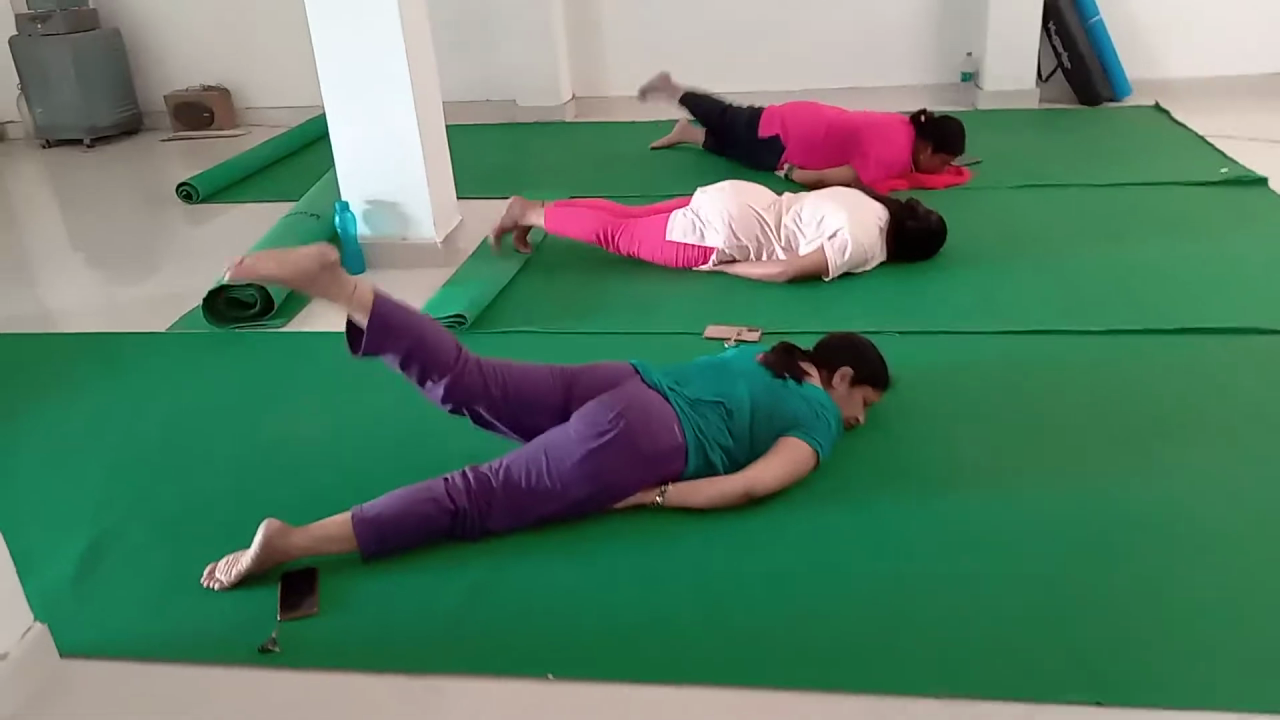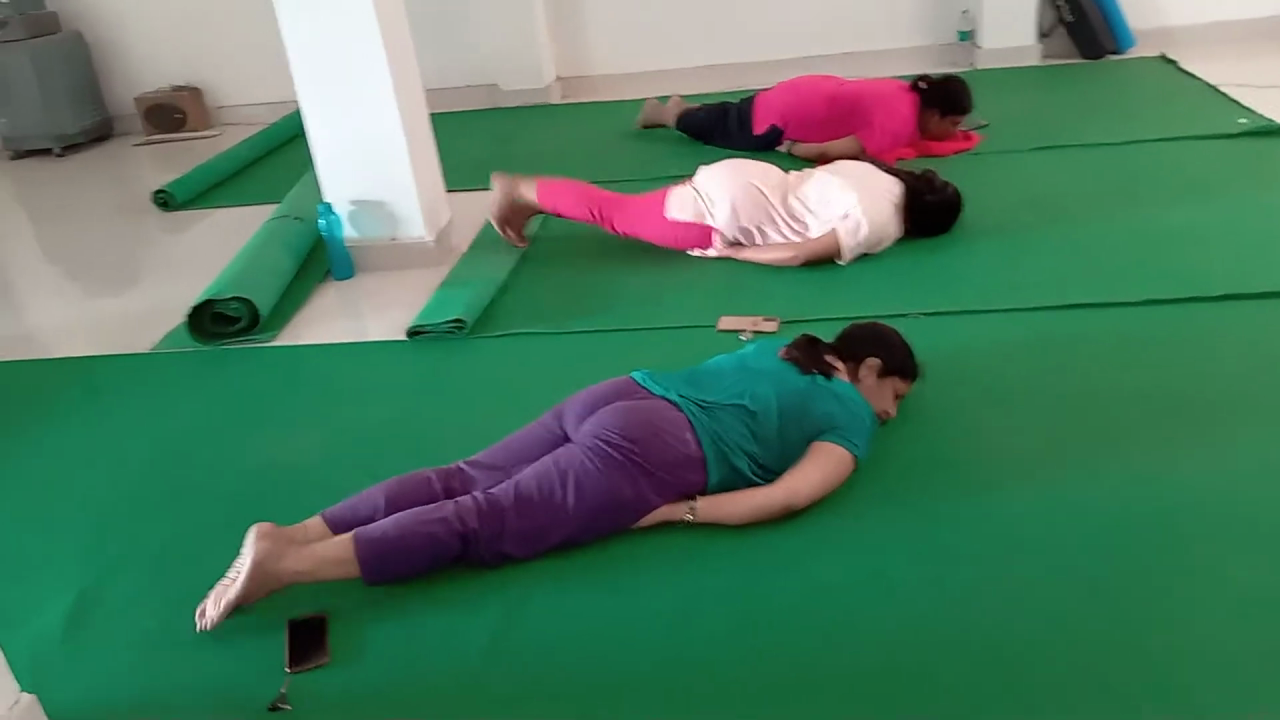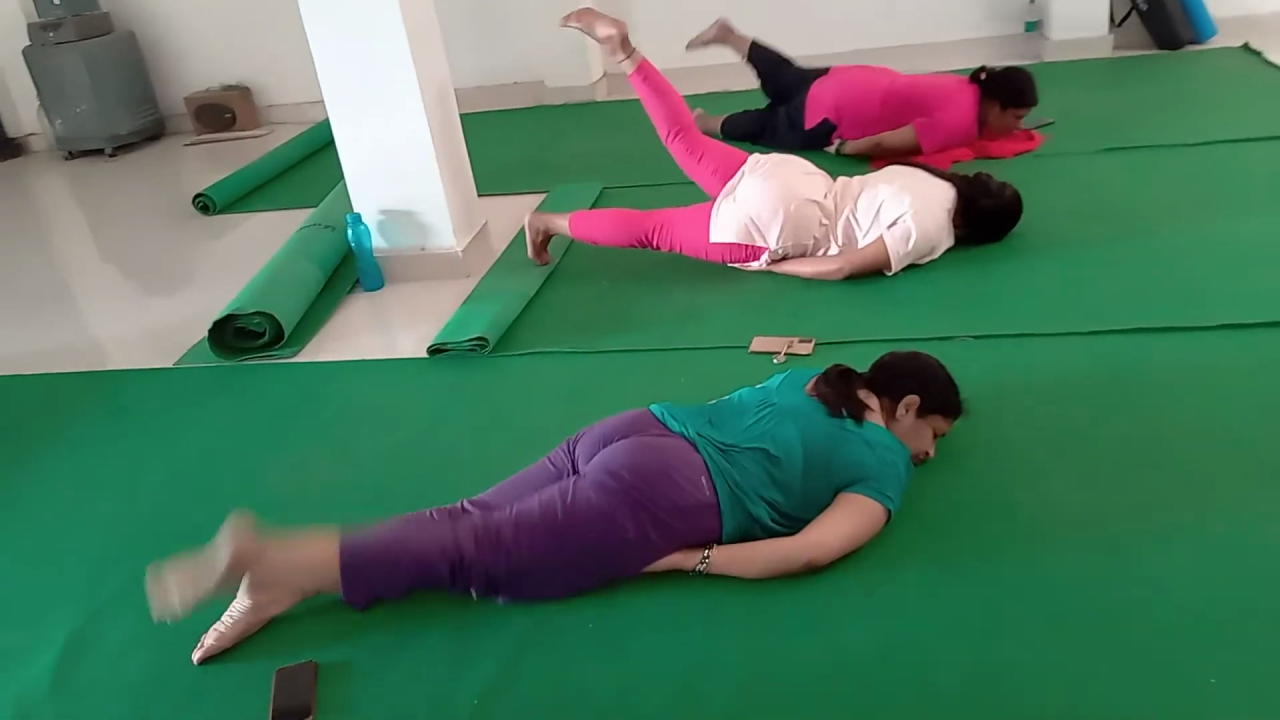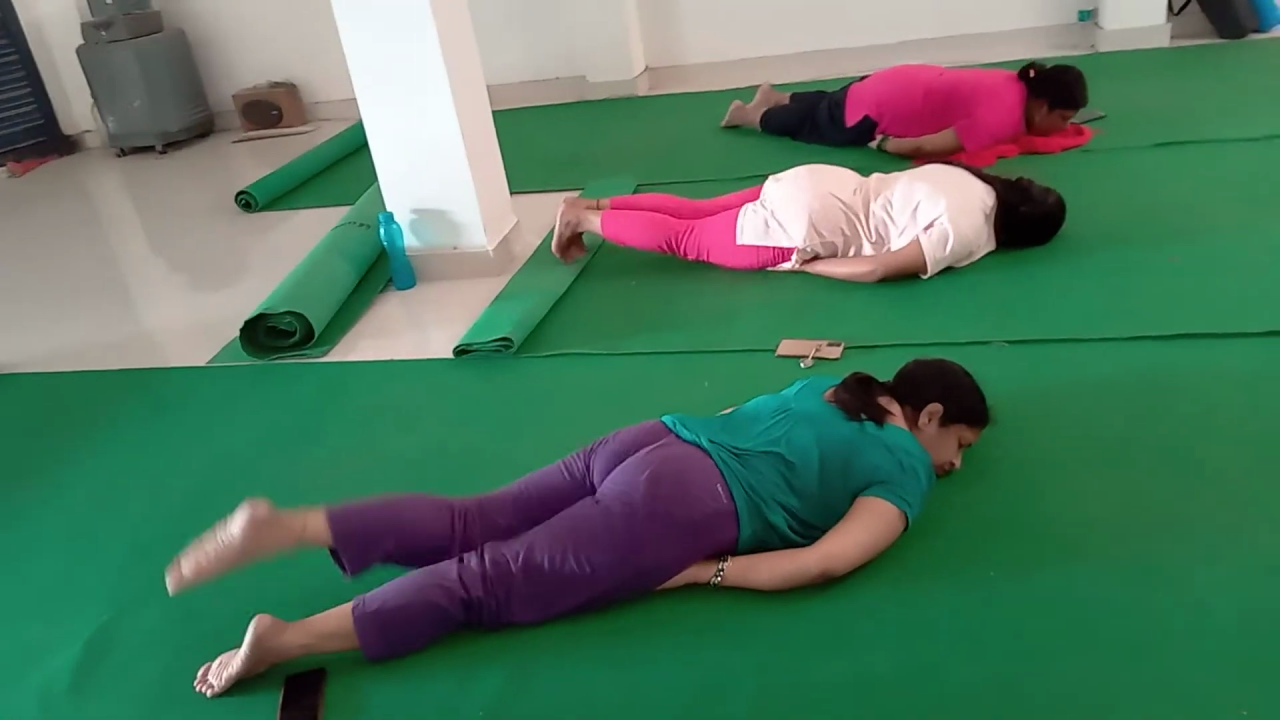
dt=1s
person 1, frame 1
left shoulder: (764, 356)
right shoulder: (816, 423)
right elbow: (752, 486)
right wrist: (653, 495)
left hip: (613, 381)
right hip: (634, 437)
left knee: (459, 379)
right knee: (472, 500)
left ankle: (329, 278)
right ankle: (290, 542)
person 1, frame 2
left shoulder: (785, 350)
right shoulder: (851, 419)
right elbow: (787, 496)
right wrist: (681, 508)
left hip: (616, 396)
right hip: (649, 451)
left knee: (461, 482)
right knee: (480, 526)
left ankle: (290, 543)
right ankle: (284, 557)
person 1, frame 3
left shoulder: (814, 384)
right shoulder: (883, 472)
right elbow: (807, 551)
right wrist: (692, 559)
left hip: (630, 430)
right hip: (657, 492)
left knee: (464, 525)
right knee: (475, 555)
left ankle: (275, 575)
right ankle: (263, 556)
person 1, frame 4
left shoulder: (835, 389)
right shoulder: (905, 474)
right elbow: (826, 561)
right wrist: (708, 570)
left hip: (651, 441)
right hip: (678, 509)
left knee: (466, 527)
right knee: (489, 583)
left ankle: (273, 526)
right ankle: (282, 640)
person 2, frame 1
left shoulder: (870, 203)
right shoulder: (863, 246)
right elbow: (787, 271)
right wrist: (728, 267)
left hip: (741, 201)
right hip: (725, 231)
left knee: (626, 220)
right knee: (618, 234)
left ankle: (532, 209)
right ankle: (529, 213)
person 2, frame 2
left shoulder: (880, 175)
right shoulder: (877, 225)
right elbow: (799, 255)
right wrist: (736, 252)
left hip: (746, 179)
right hip: (730, 213)
left knee: (628, 206)
right knee: (617, 214)
left ankle: (529, 196)
right ankle: (518, 189)
person 2, frame 3
left shoulder: (930, 179)
right shoulder: (928, 233)
right elbow: (842, 267)
right wrist: (771, 263)
left hip: (784, 175)
right hip: (770, 221)
left knee: (684, 140)
right knee: (653, 232)
left ankle: (622, 48)
right ankle: (551, 222)
person 2, frame 4
left shoulder: (972, 181)
right shoulder: (966, 234)
right elbow: (880, 269)
right wrist: (811, 265)
left hip: (819, 185)
right hip: (807, 226)
left knee: (695, 211)
right knee: (687, 238)
left ankle: (593, 205)
right ankle: (585, 218)
person 3, frame 1
left shoulder: (910, 126)
right shoulder: (892, 160)
right elbow: (826, 179)
right wrist: (791, 173)
left hip: (806, 124)
right hip: (783, 133)
left knee: (734, 140)
right knee: (723, 121)
left ankle: (690, 134)
right ankle: (669, 88)
person 3, frame 2
left shoulder: (912, 93)
right shoulder: (898, 127)
right elbow: (827, 152)
right wrist: (790, 148)
left hip: (807, 93)
right hip: (781, 118)
left knee: (729, 118)
right knee: (720, 128)
left ankle: (682, 107)
right ankle: (663, 114)
person 3, frame 3
left shoulder: (972, 89)
right shoulder: (959, 123)
right elbow: (882, 145)
right wrist: (840, 147)
left hip: (856, 84)
right hip: (829, 113)
left knee: (787, 81)
right knee: (767, 129)
left ankle: (727, 34)
right ankle: (709, 124)
person 3, frame 4
left shoulder: (1019, 84)
right shoulder: (1004, 120)
right elbow: (924, 147)
right wrist: (883, 144)
left hip: (904, 84)
right hip: (876, 110)
left knee: (827, 108)
right knee: (812, 123)
left ankle: (774, 97)
right ankle: (750, 115)
